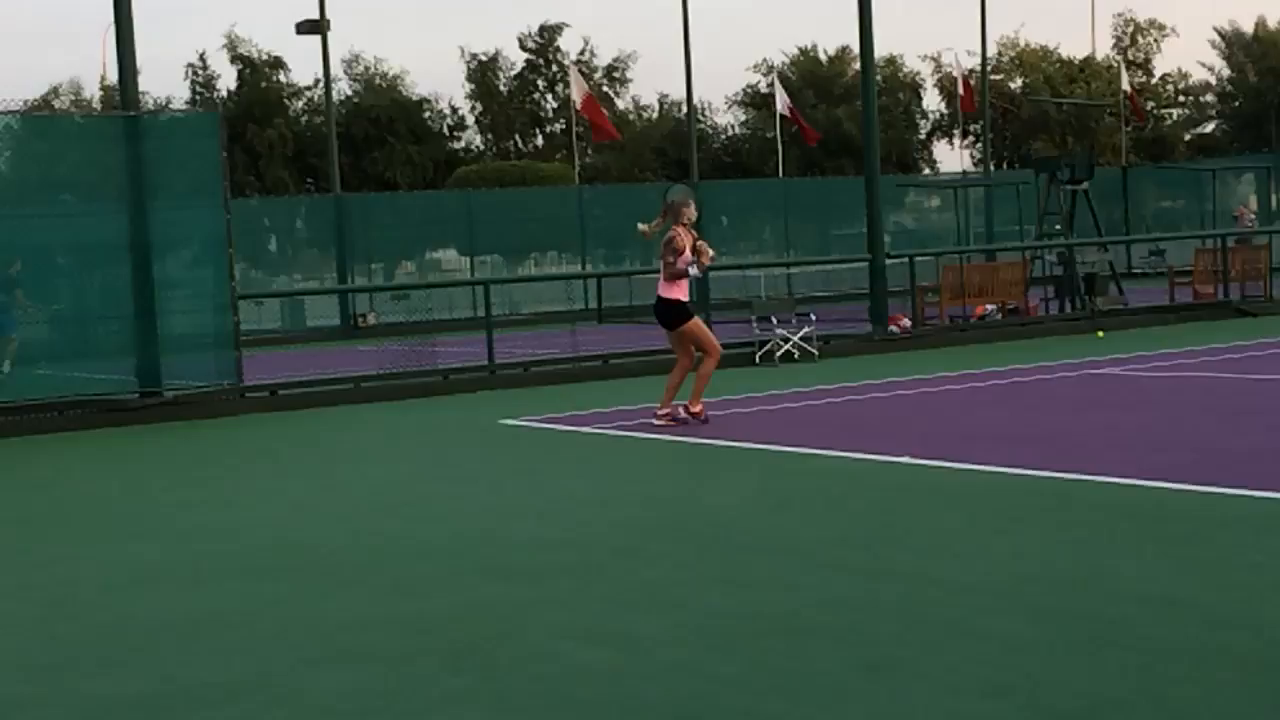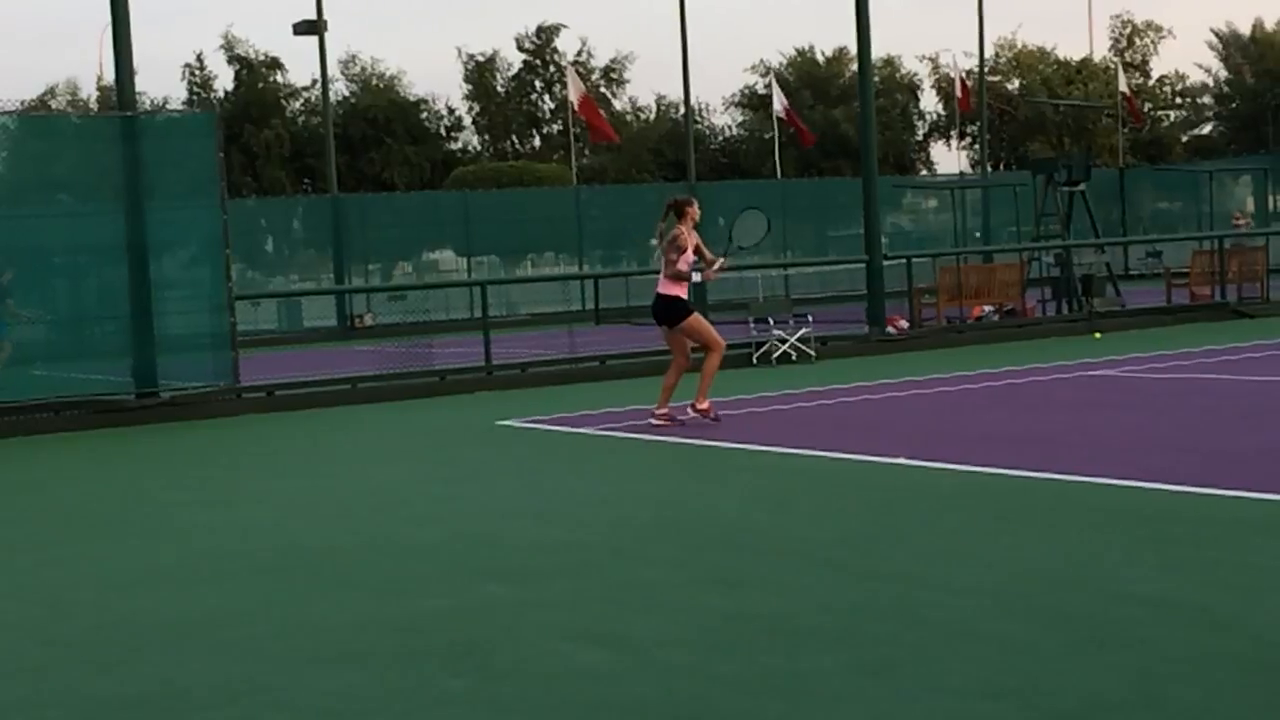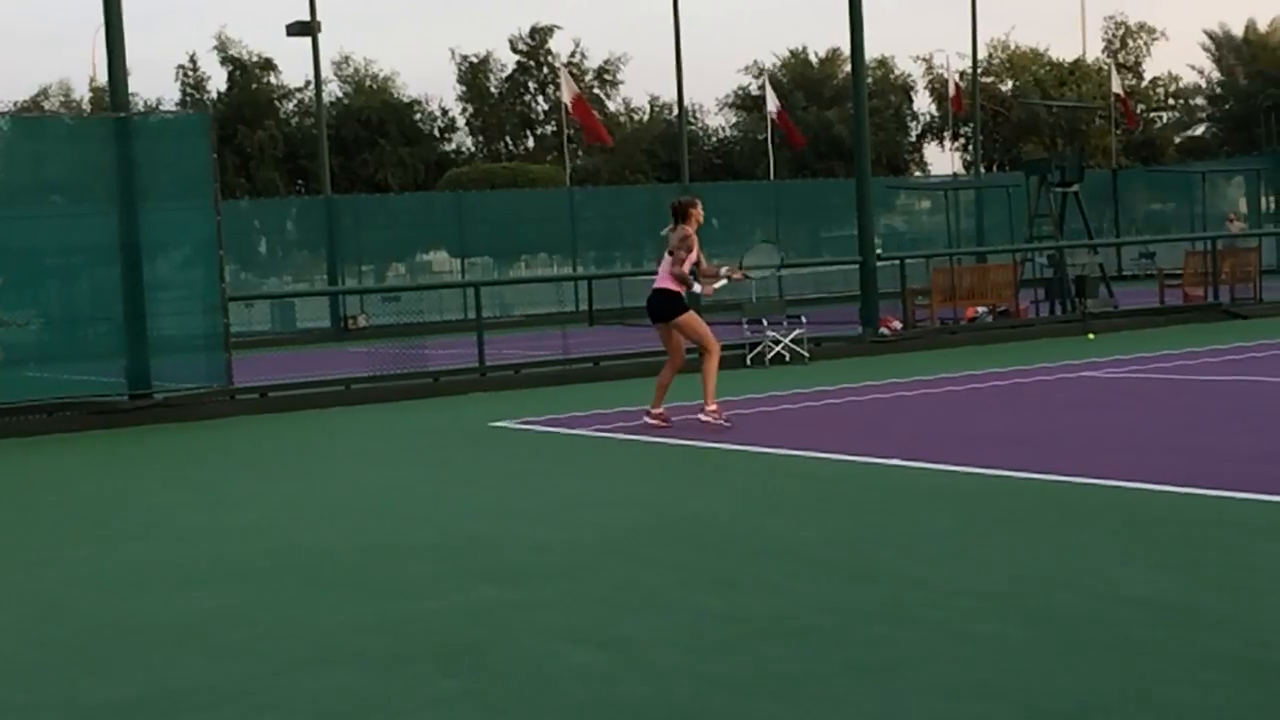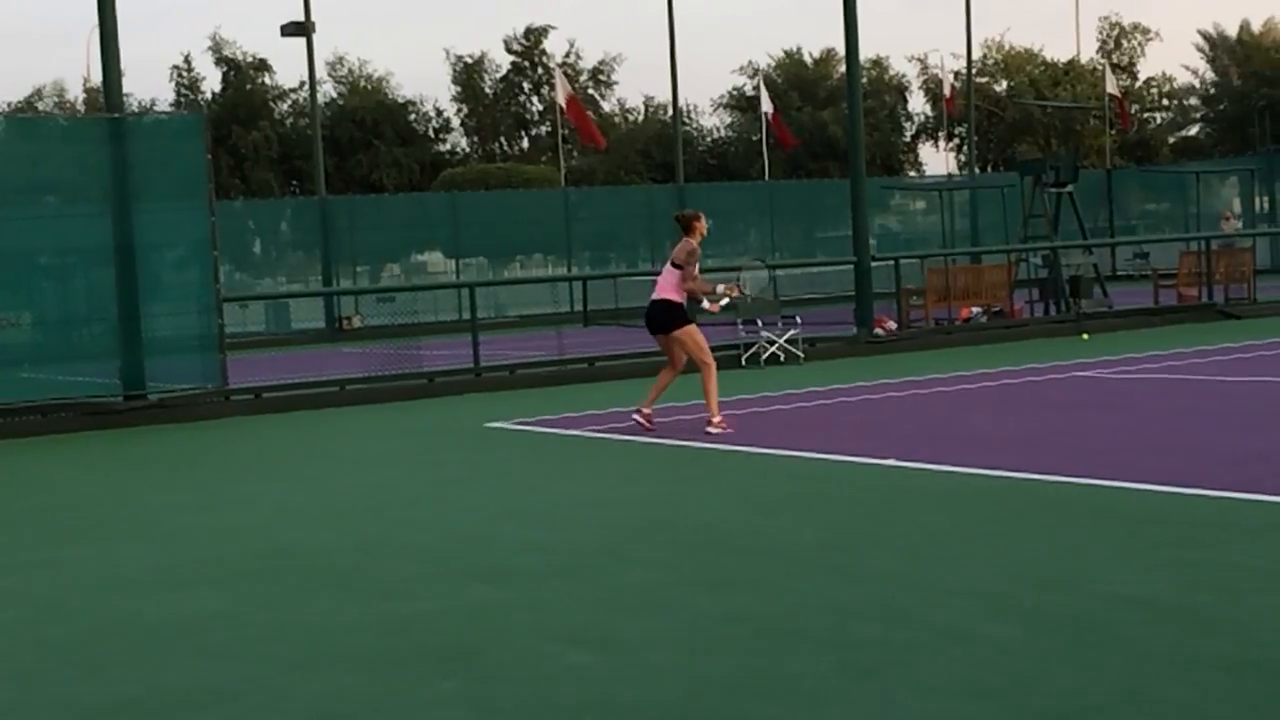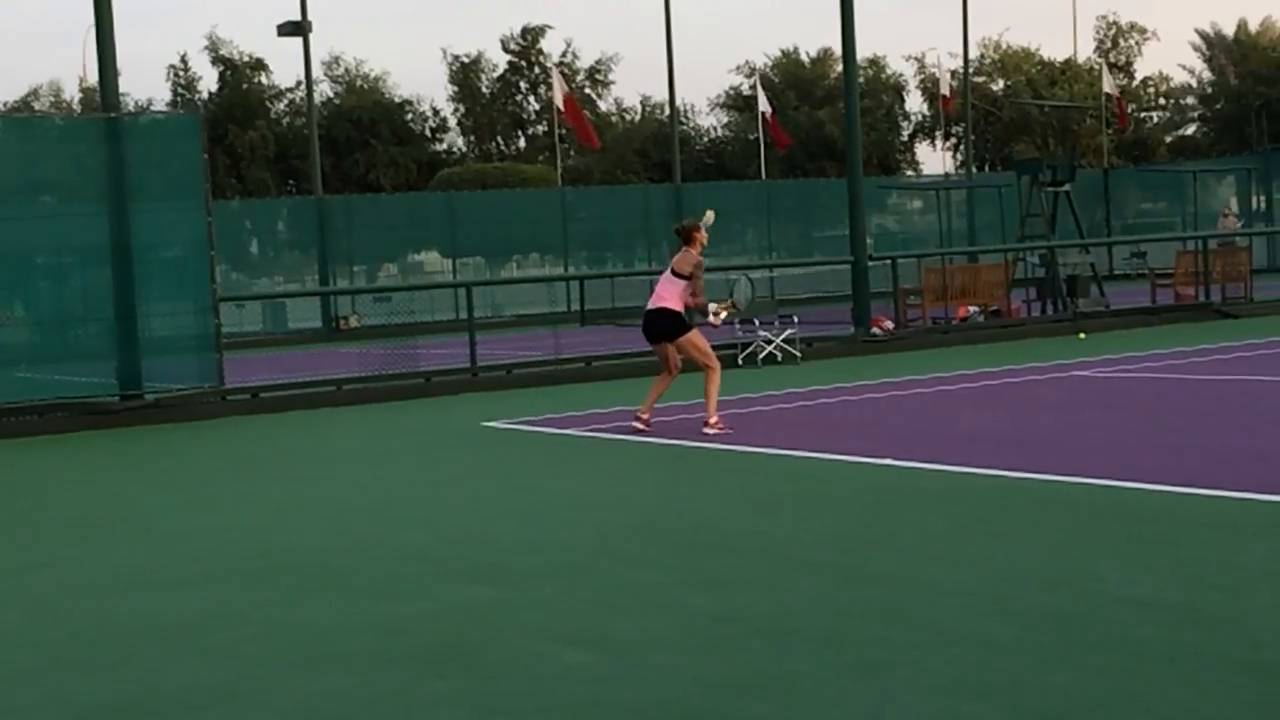
dt=0.4s
person 1, frame 1
left shoulder: (689, 234)
right shoulder: (674, 238)
left elbow: (707, 255)
right elbow: (668, 273)
left wrist: (703, 249)
right wrist: (695, 268)
left hip: (670, 305)
right hip: (672, 305)
left knee: (686, 359)
right knee: (714, 351)
left ankle: (663, 412)
right ankle: (693, 406)
person 1, frame 2
left shoulder: (692, 235)
right shoulder: (677, 236)
left elbow: (709, 261)
right elbow: (669, 272)
left wrist: (719, 262)
right wrist: (699, 276)
left hip: (666, 304)
right hip: (672, 303)
left knee: (682, 360)
right knee: (717, 346)
left ankle: (660, 412)
right ankle: (701, 403)
person 1, frame 3
left shoulder: (688, 237)
right shoulder: (686, 236)
left elbow: (702, 269)
right elbow: (676, 270)
left wrist: (726, 272)
right wrist: (697, 288)
left hip: (657, 301)
right hip: (669, 299)
left knee: (676, 358)
right knee: (712, 349)
left ankle: (655, 411)
right ankle: (710, 407)
person 1, frame 4
left shoulder: (684, 247)
right shoulder: (691, 249)
left elbow: (694, 284)
right elbow: (688, 286)
left wrist: (721, 289)
right wrist: (706, 304)
left hip: (655, 311)
right hip: (670, 310)
left knee: (676, 364)
right knee: (708, 364)
left ankle: (644, 410)
right ankle: (715, 420)
person 1, frame 5
left shoulder: (679, 257)
right shoulder: (695, 260)
right elbow: (697, 299)
left wrist: (711, 307)
right wrist: (710, 316)
left hip: (651, 319)
right hip: (669, 319)
left knee: (671, 369)
right knee: (713, 366)
left ankle: (642, 415)
right ankle: (711, 420)
